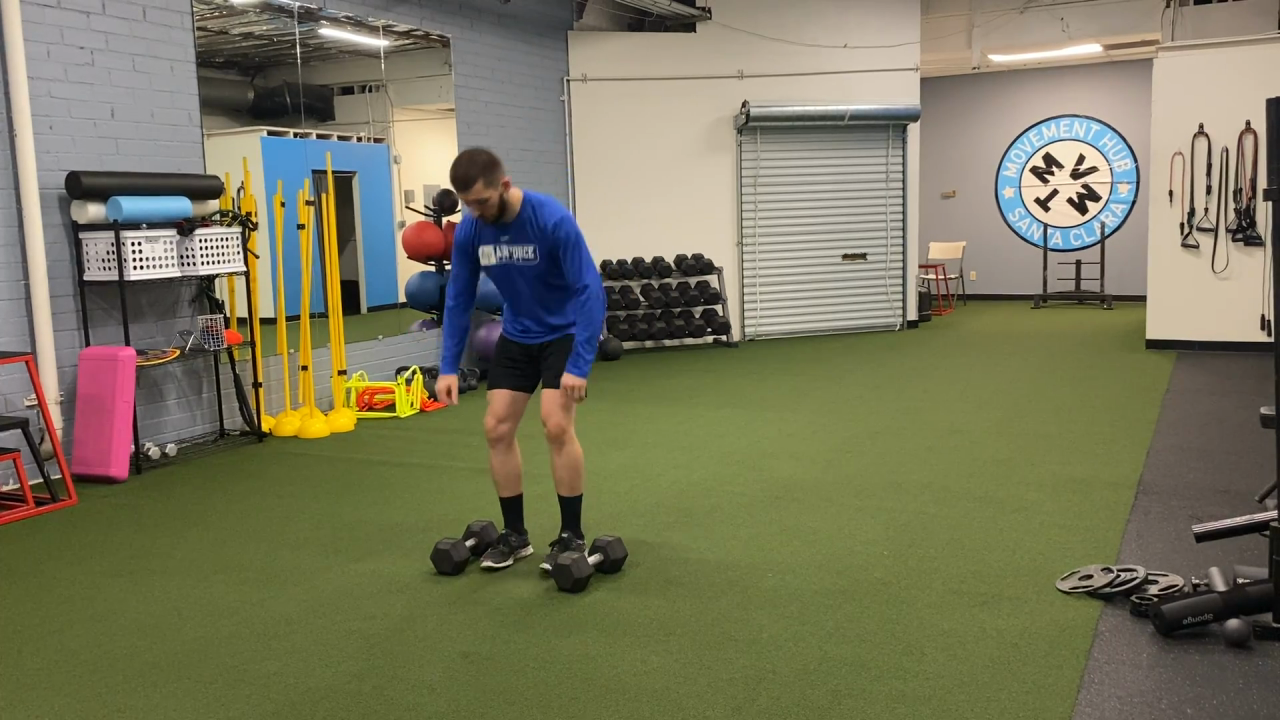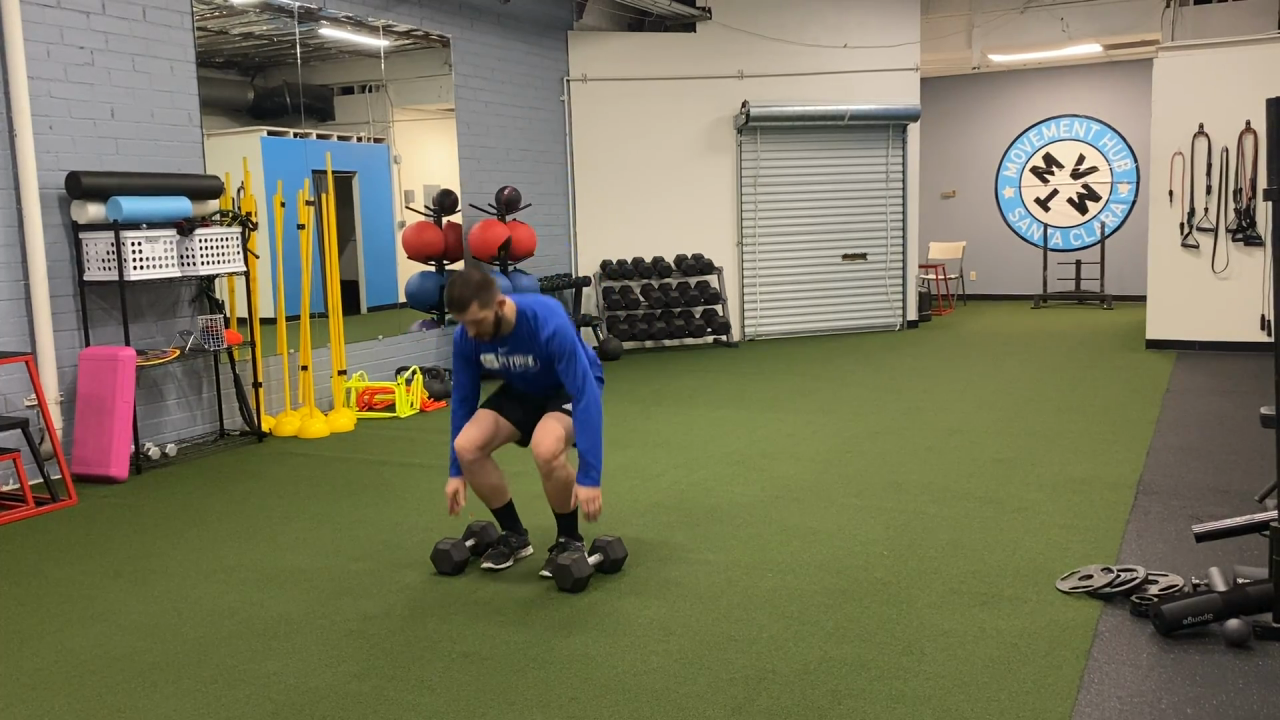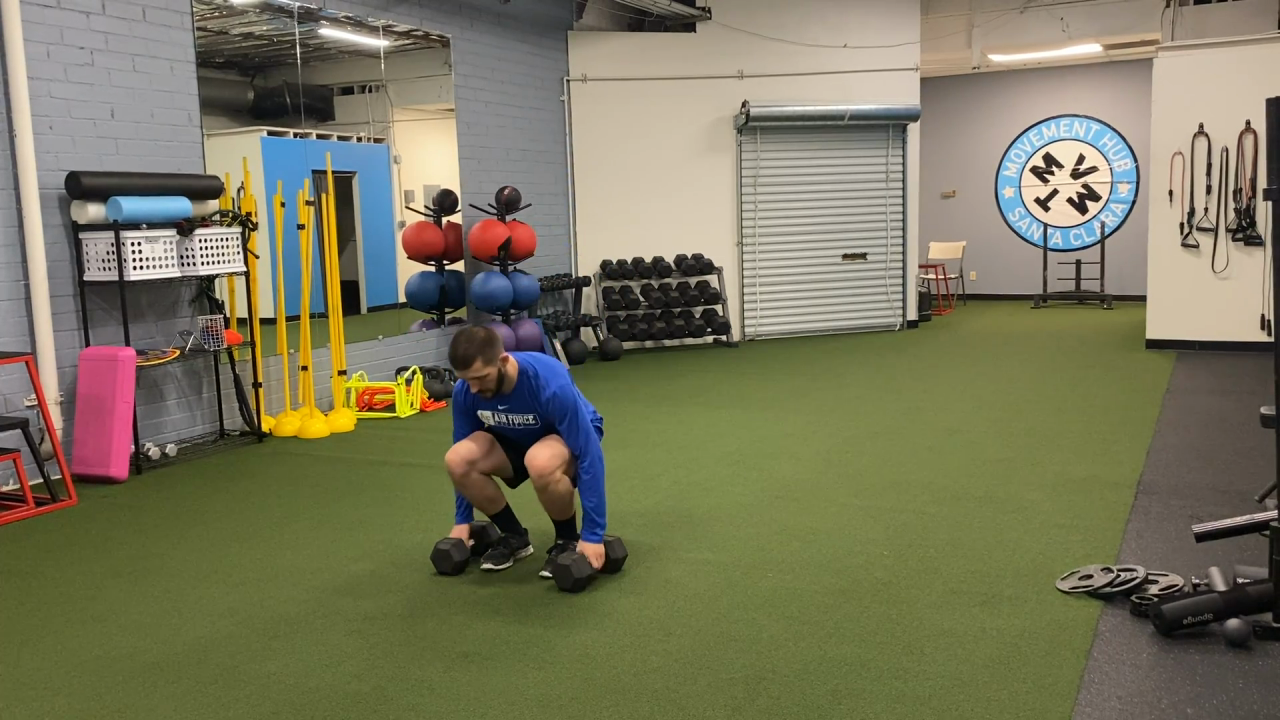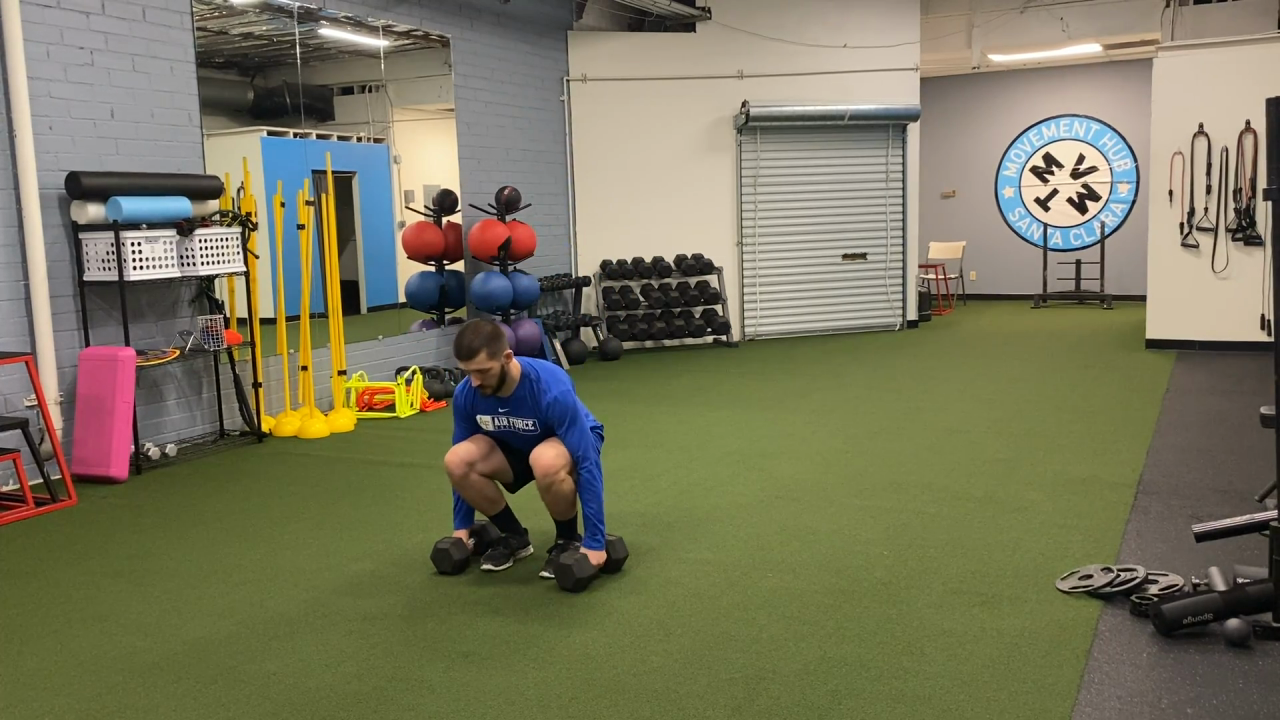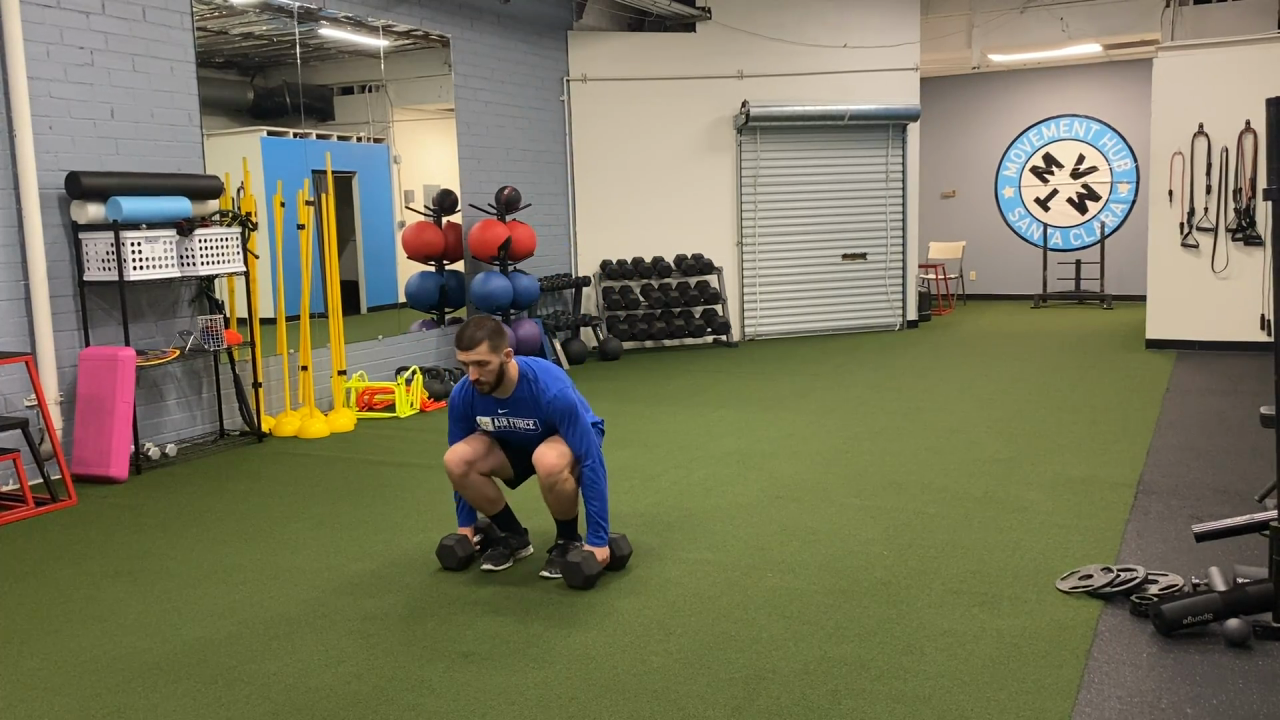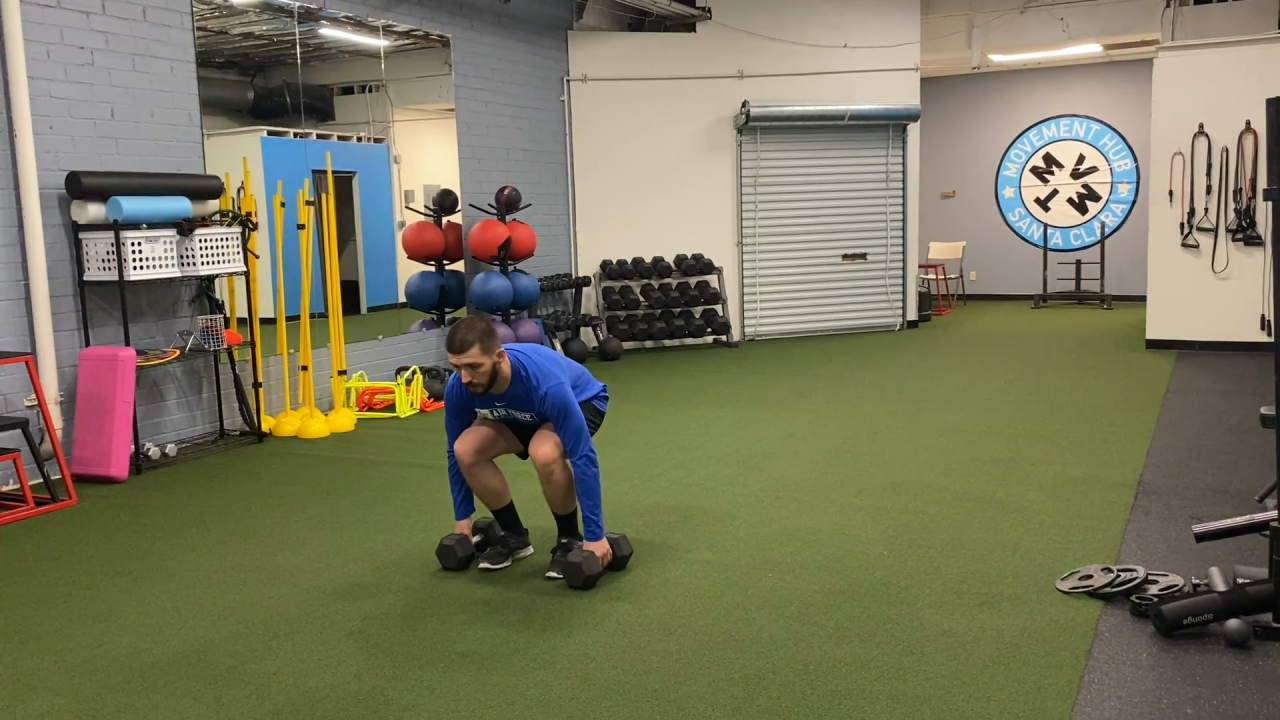
dt=0.3s
person 1, frame 1
left shoulder: (553, 220)
right shoulder: (468, 230)
left elbow: (589, 291)
right elbow: (459, 299)
left wrist: (580, 365)
right wrist: (449, 365)
left hip: (564, 333)
right hip: (516, 337)
left knee: (556, 427)
right knee: (497, 429)
left ankle: (572, 536)
right ankle: (515, 533)
person 1, frame 2
left shoulder: (549, 325)
right shoulder: (467, 335)
left elbow: (586, 399)
right elbow: (463, 399)
left wrist: (589, 477)
right wrist: (455, 471)
left hip: (570, 389)
right hip: (521, 390)
left knee: (546, 449)
right knee: (468, 448)
left ankle: (570, 538)
right ankle: (513, 534)
person 1, frame 3
left shoulder: (551, 385)
right shoulder: (465, 391)
left elbow: (590, 457)
right elbow: (463, 447)
left wrist: (592, 535)
right wrist: (462, 519)
left hip: (571, 436)
right hip: (518, 438)
left knee: (541, 464)
right knee: (456, 460)
left ankle: (567, 541)
right ankle: (513, 536)
person 1, frame 4
left shoulder: (552, 391)
right shoulder: (466, 394)
left elbow: (587, 463)
right elbow: (465, 459)
left wrist: (595, 543)
right wrist: (462, 526)
left hip: (570, 447)
right hip: (516, 448)
left knee: (546, 462)
right knee: (456, 461)
left ankle: (569, 540)
right ankle: (513, 535)
person 1, frame 5
left shoulder: (552, 390)
right shoulder: (463, 395)
left elbow: (591, 461)
right elbow: (462, 455)
left wrist: (598, 539)
right wrist: (466, 524)
left hip: (571, 444)
right hip: (516, 444)
left knee: (549, 463)
right knee: (455, 461)
left ankle: (568, 541)
right ankle: (513, 536)
person 1, frame 6
left shoulder: (547, 385)
right shoulder: (458, 388)
left elbow: (582, 457)
right elbow: (455, 453)
left wrist: (595, 535)
right wrist: (462, 517)
left hip: (581, 401)
left knee: (544, 453)
right knee: (466, 449)
left ankle: (570, 540)
right ankle: (514, 535)
